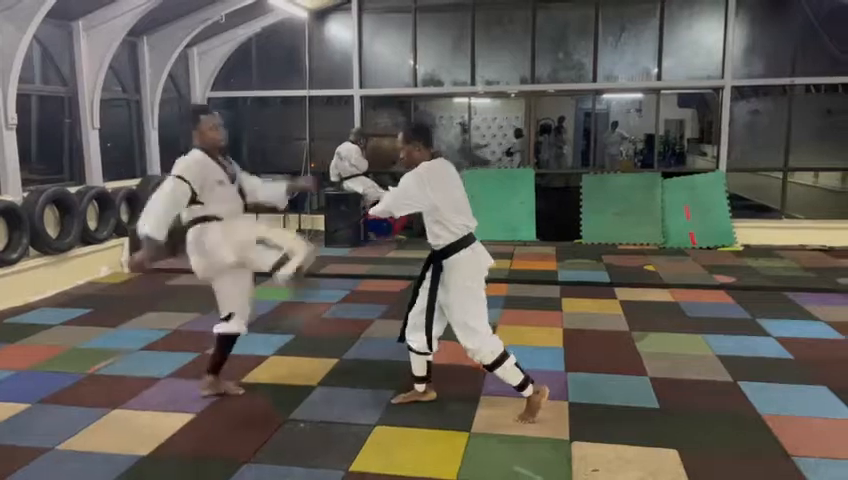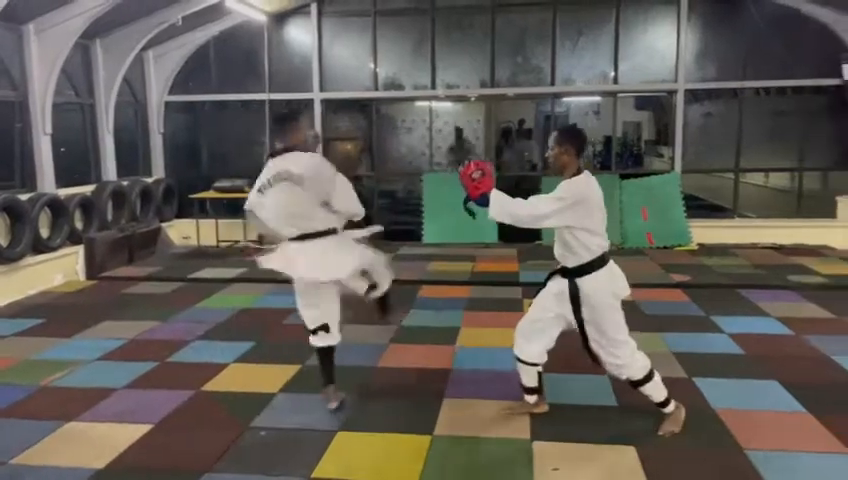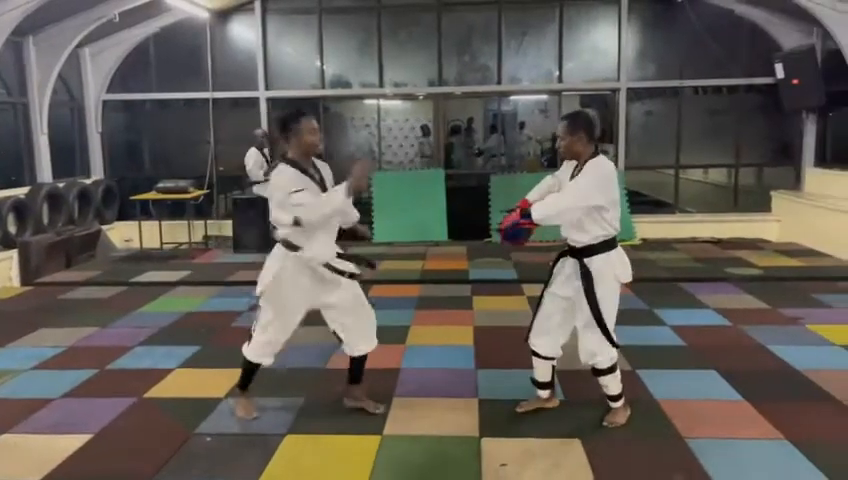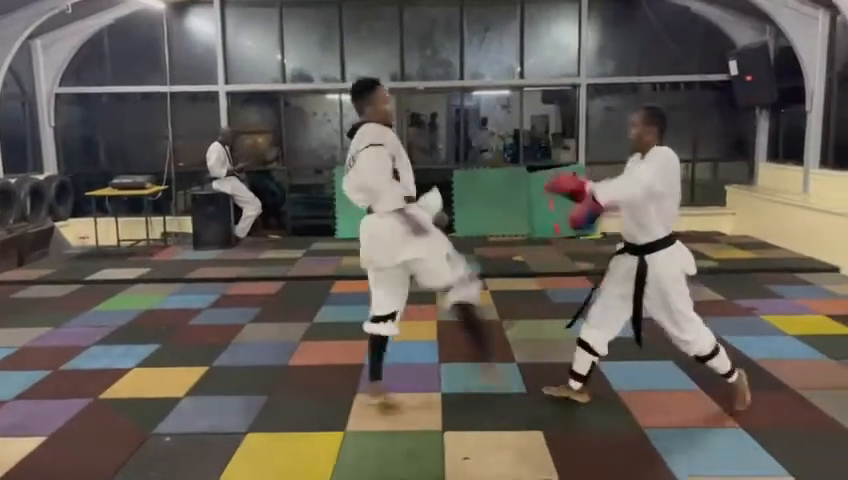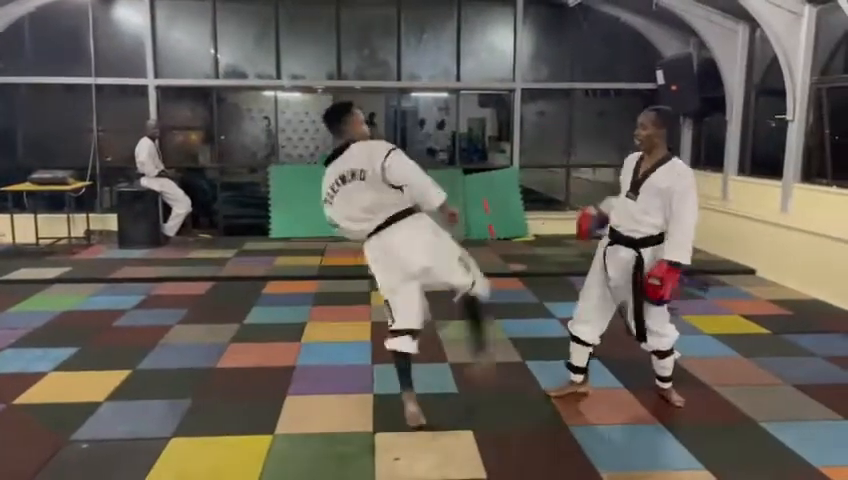
dt=1s
person 1, frame 1
left shoulder: (224, 162)
right shoulder: (189, 165)
left elbow: (254, 188)
right elbow: (163, 203)
left wrist: (293, 186)
right wrist: (149, 247)
left hip: (233, 239)
right hip: (213, 240)
left knee: (235, 312)
right knee: (294, 248)
left ankle: (213, 379)
person 1, frame 2
left shoulder: (267, 178)
right shoulder: (315, 164)
left elbow: (255, 211)
right elbow: (351, 208)
left hip: (302, 256)
right hip: (331, 249)
left knee: (320, 321)
right knee: (377, 268)
left ankle: (330, 389)
person 1, frame 3
left shoulder: (321, 168)
right shoulder: (283, 178)
right elbow: (312, 212)
left wrist: (354, 224)
right wrist: (351, 186)
left hip: (326, 262)
right hip: (293, 266)
left knee: (361, 322)
right knee: (269, 335)
left ankle: (355, 393)
right ankle: (242, 394)
person 1, frame 4
left shoulder: (357, 145)
right shoulder: (375, 135)
right elbow: (371, 177)
left wrist: (417, 204)
right wrist: (404, 212)
left hip: (377, 235)
right hip: (398, 224)
left knee: (384, 308)
right knee: (460, 284)
left ankle: (376, 386)
right ankle: (484, 355)
person 1, frame 5
left shoulder: (329, 181)
right shoulder: (375, 149)
left elbow: (345, 225)
right elbow: (411, 176)
right wrist: (443, 206)
left hip: (383, 252)
right hip: (413, 233)
left knee: (402, 326)
right knee: (469, 284)
left ankle: (409, 399)
right ankle: (480, 352)
person 2, frame 1
left shoulder: (420, 178)
right shoulder: (442, 168)
left elbow: (389, 207)
left wrist: (370, 213)
right wrist: (390, 215)
left hip: (457, 263)
right hip: (449, 259)
left knee: (476, 336)
right knee: (418, 323)
left ankle: (532, 391)
right ankle: (422, 388)
person 2, frame 2
left shoulder: (578, 191)
right shoulder: (575, 184)
left elbow: (528, 213)
left wrist: (486, 196)
left hip: (592, 283)
right hip: (568, 279)
left knee: (619, 352)
right knee: (529, 334)
left ankle: (671, 407)
right ankle: (534, 400)
person 2, frame 3
left shoulder: (601, 170)
right shoulder: (572, 167)
left elbow: (563, 203)
right elbow: (551, 186)
left wrist: (522, 214)
right wrist: (523, 206)
left hip: (599, 264)
right hip: (572, 261)
left knee: (595, 341)
right knee: (544, 329)
left ankle: (618, 404)
right ankle: (546, 395)
person 2, frame 4
left shoulder: (664, 159)
right shoulder: (637, 161)
left elbow: (631, 189)
right elbow: (616, 195)
left wrist: (583, 190)
right wrist: (587, 199)
left hip: (660, 259)
right hip: (631, 257)
left knee: (684, 326)
right knee: (598, 319)
left ankle: (733, 378)
right ankle: (576, 387)
person 2, frame 5
left shoulder: (679, 174)
right shoulder: (632, 161)
left elbow: (683, 223)
left wrist: (671, 265)
right wrist: (600, 213)
left hip: (647, 256)
right hip: (612, 250)
left knee: (655, 325)
right knee: (587, 314)
left ankle: (665, 386)
right ankle: (578, 380)
